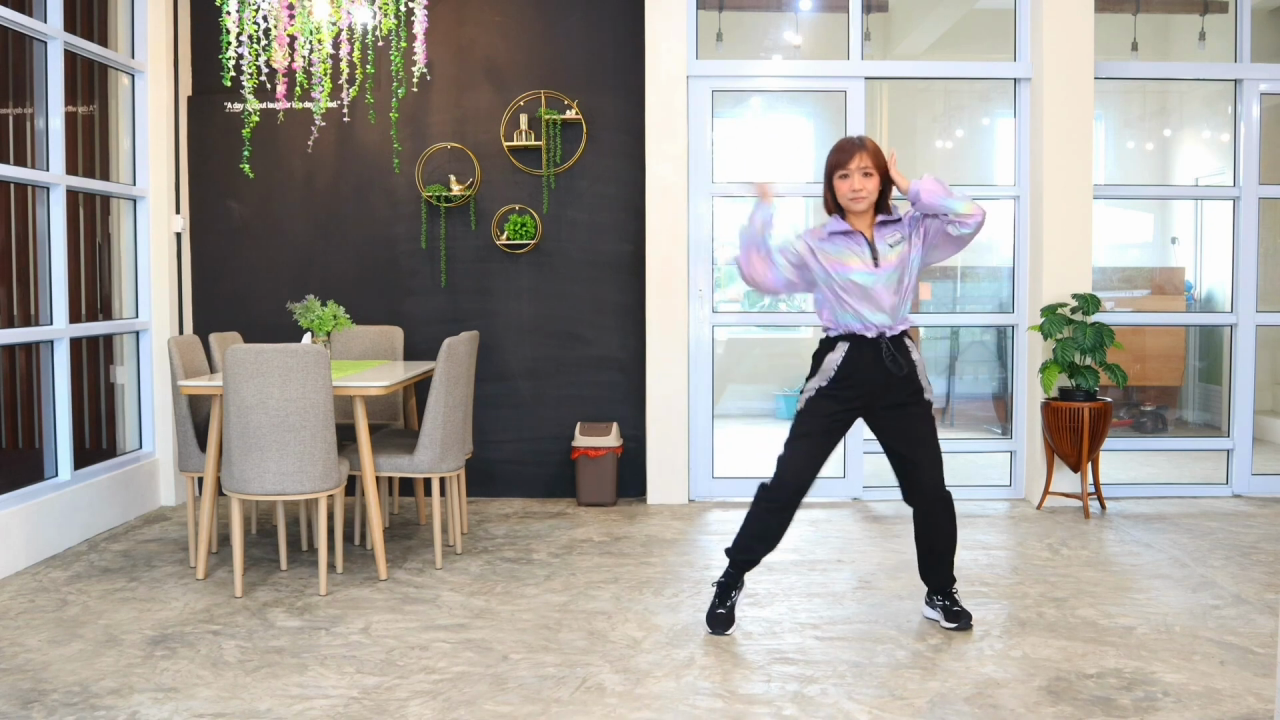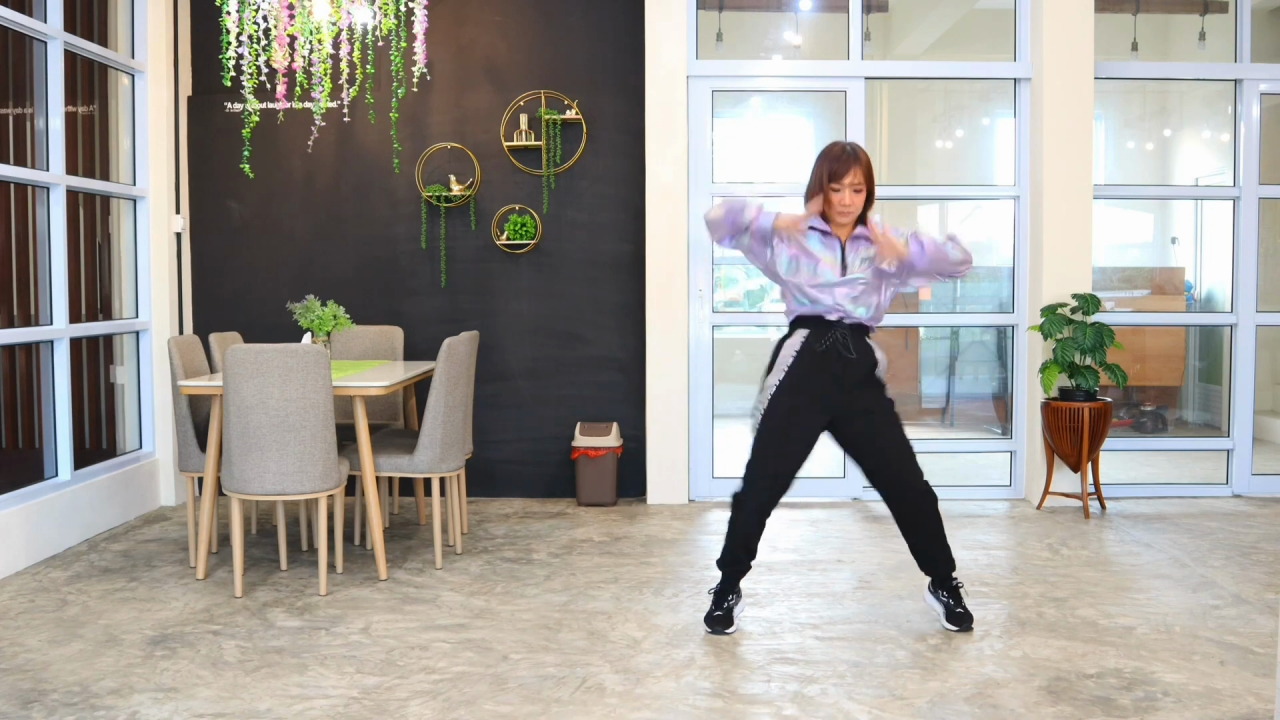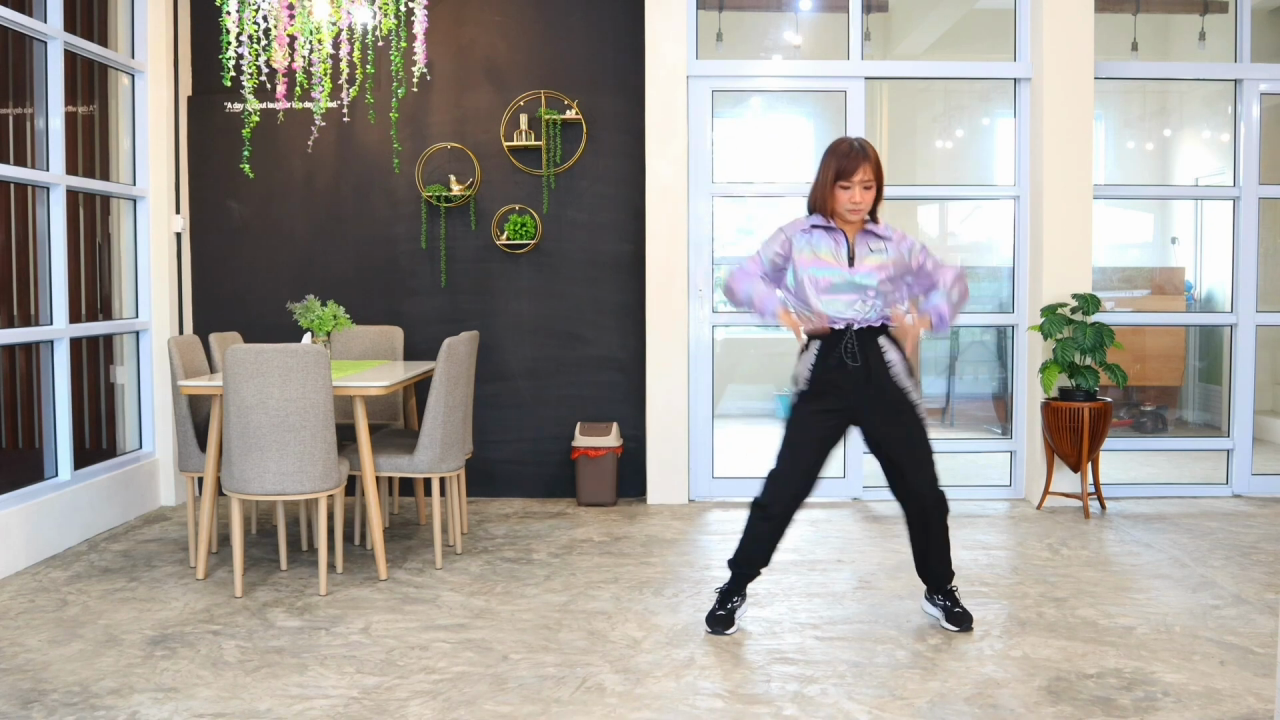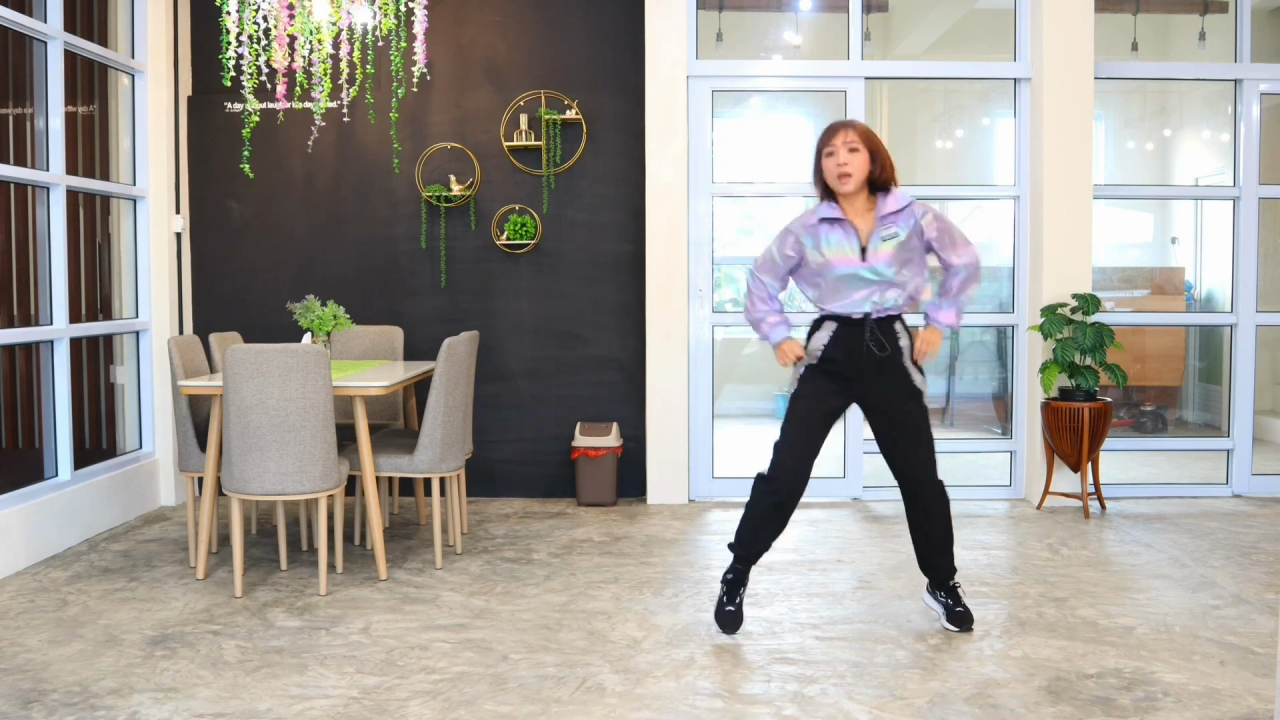
dt=0.3s
person 1, frame 1
left shoulder: (910, 232)
right shoulder: (816, 243)
left elbow: (970, 217)
right elbow: (764, 279)
left wrist: (911, 187)
right wrist: (762, 212)
left hip: (898, 367)
right hip: (841, 368)
left knee: (928, 488)
right knee: (788, 481)
left ankle: (940, 591)
right ankle: (730, 581)
person 1, frame 2
left shoulder: (884, 245)
right shoulder: (790, 239)
left elbow: (957, 260)
right elbow: (721, 220)
left wrist: (906, 252)
right wrist: (777, 222)
left hip: (858, 367)
right hip: (804, 364)
left knee: (907, 483)
right knee: (762, 485)
left ankle: (944, 584)
right ankle: (727, 588)
person 1, frame 3
left shoulder: (892, 241)
right shoulder: (797, 236)
left elbow: (950, 283)
right elbow: (739, 280)
left wrist: (925, 317)
right wrist: (785, 312)
left hip: (883, 369)
right hip: (826, 371)
left knee: (921, 489)
right knee: (784, 490)
left ankle: (940, 589)
right ankle: (734, 589)
person 1, frame 4
left shoulder: (909, 214)
right shoulder: (807, 227)
left elbow: (964, 259)
right elbow: (761, 282)
left wrist: (938, 322)
right wrist: (779, 336)
left hip: (889, 352)
right hip: (830, 354)
left knee: (921, 479)
right knee: (785, 473)
left ankle: (942, 585)
right ankle: (736, 578)
